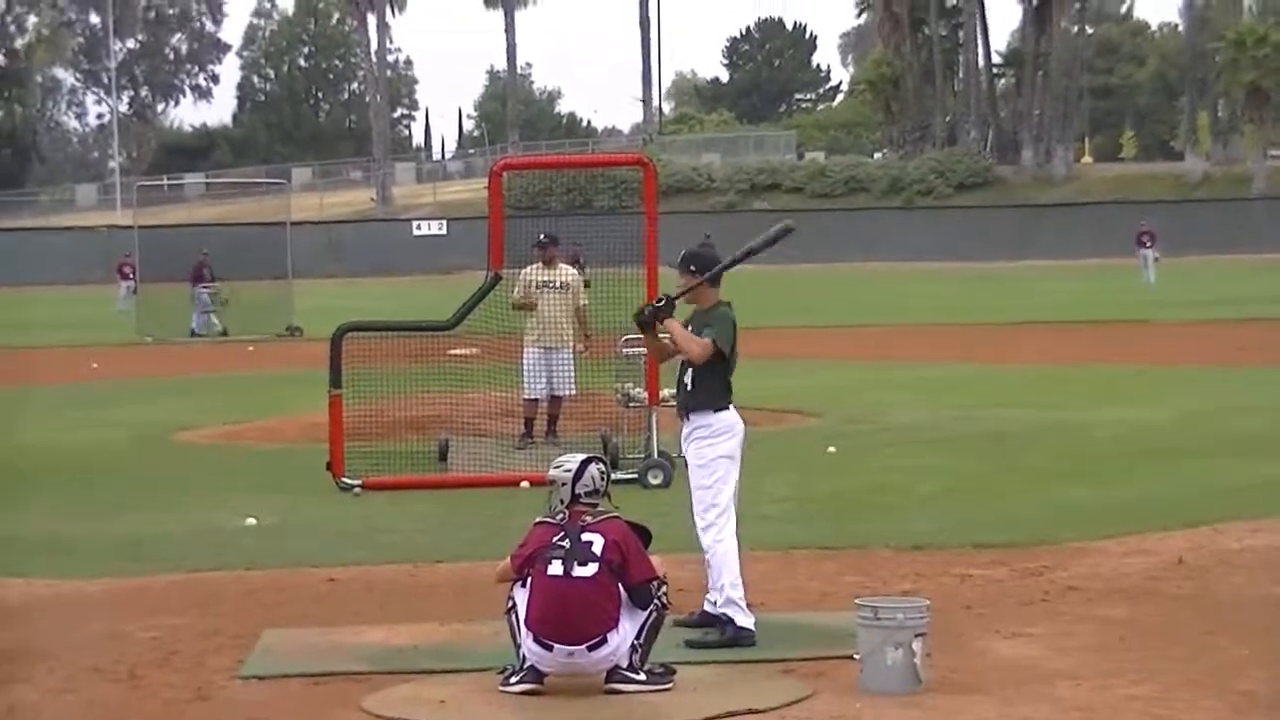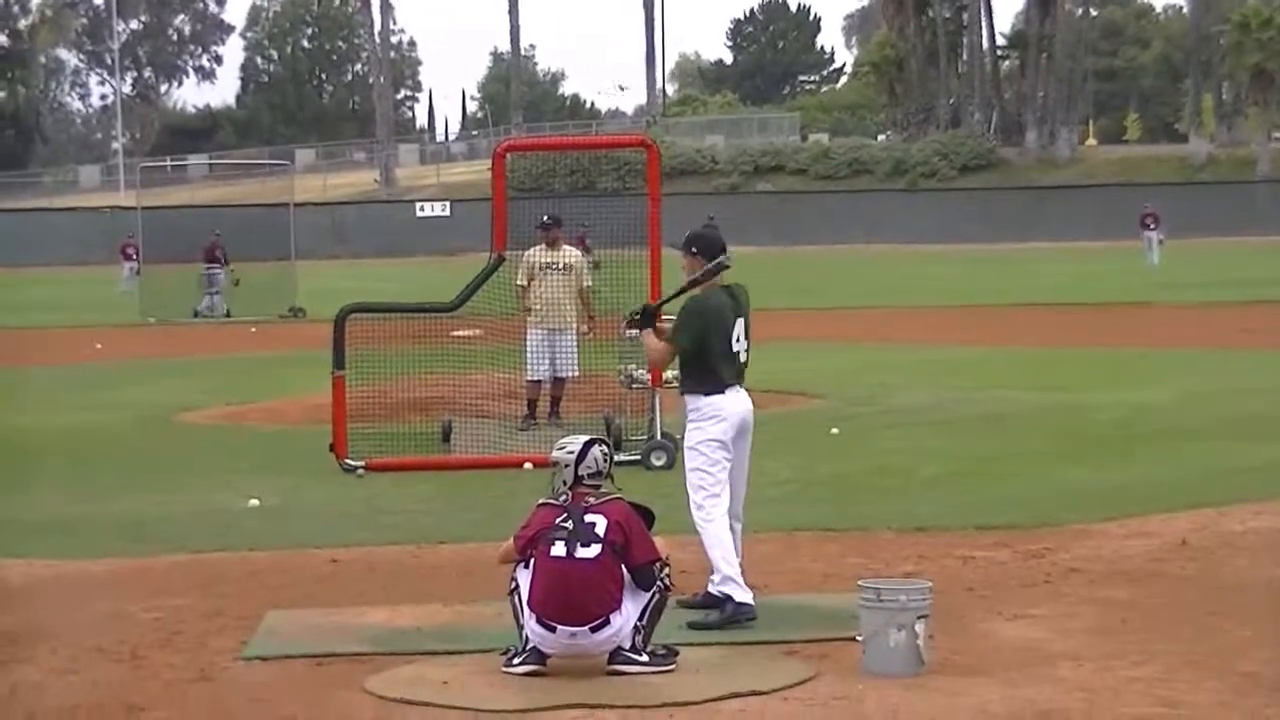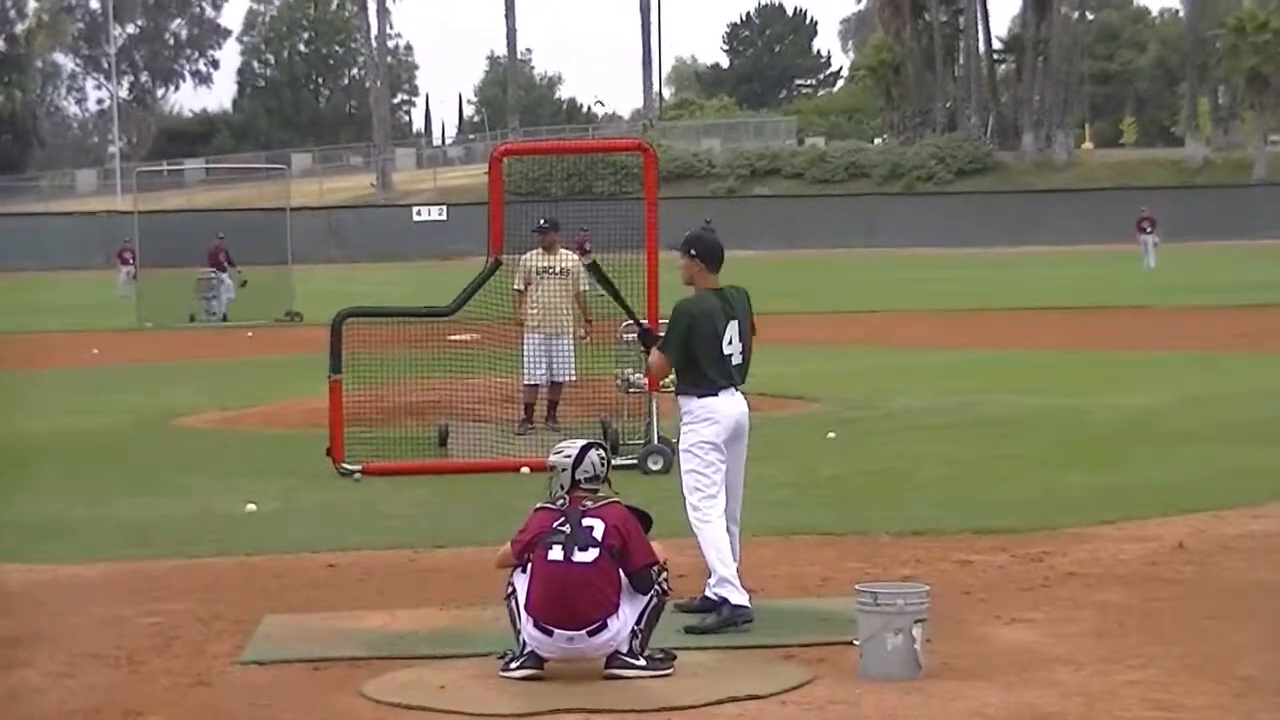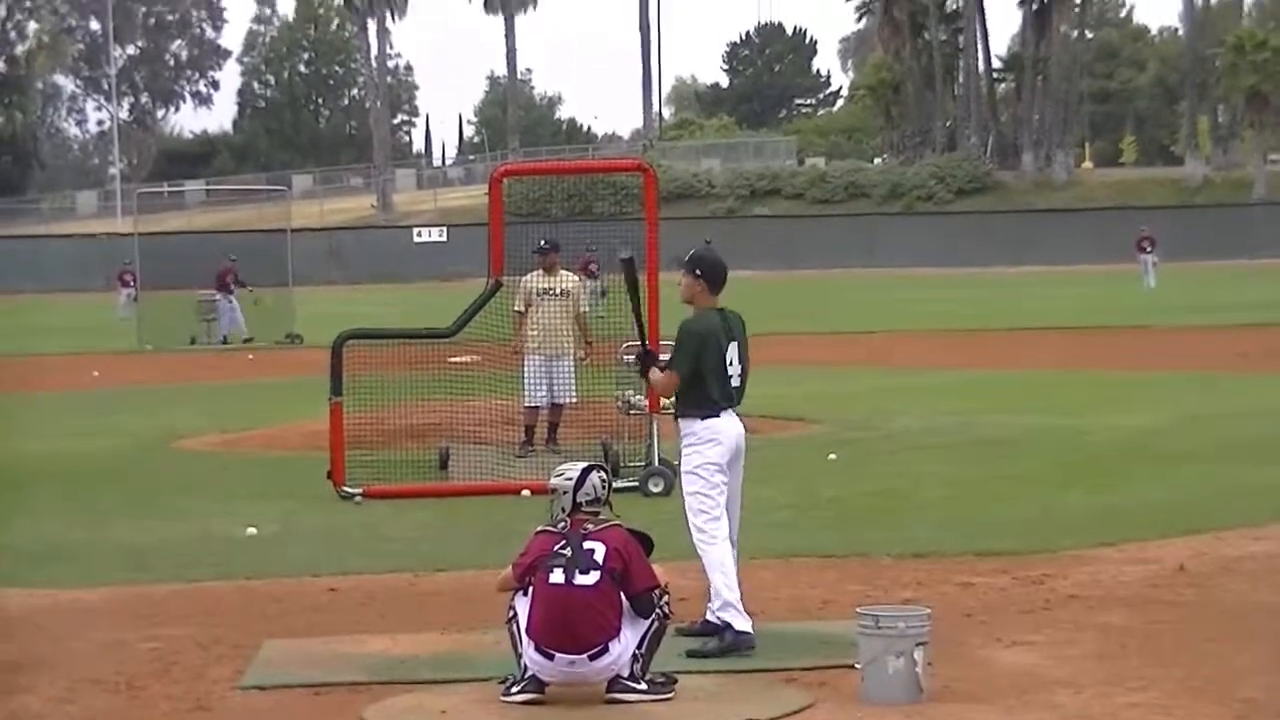
dt=0.2s
person 1, frame 1
left shoulder: (722, 317)
right shoulder: (698, 316)
left elbow: (699, 352)
right elbow: (662, 354)
left wrist: (668, 319)
right wrist: (651, 328)
left hip: (712, 428)
right hip: (701, 426)
left knee: (715, 525)
right knee: (713, 523)
left ankle: (737, 621)
right ankle: (718, 605)
person 1, frame 2
left shoulder: (700, 304)
right shoulder: (736, 295)
left elbow: (660, 357)
left wrist: (646, 329)
right wrist: (658, 325)
left hip: (710, 411)
right hip: (736, 402)
left knee: (708, 507)
right knee: (727, 505)
left ankle: (737, 598)
right ankle: (723, 586)
person 1, frame 3
left shoulder: (688, 309)
right shoulder: (740, 298)
left elbow: (659, 369)
left wrist: (653, 346)
left hip: (705, 412)
right hip: (735, 404)
left knee: (704, 509)
right knee: (727, 508)
left ankle: (733, 599)
right ankle: (721, 590)
person 1, frame 4
left shoulder: (693, 327)
right shoulder: (734, 322)
left elbow: (667, 387)
left wrist: (650, 368)
left hip: (704, 433)
right hip: (730, 426)
left knee: (709, 531)
right knee: (724, 530)
left ankle: (736, 626)
right ankle: (720, 614)
person 2, frame 1
left shoulder: (541, 530)
right shoulder: (617, 529)
left elbow: (501, 575)
right elbow: (644, 597)
right wrist: (652, 570)
left hip: (543, 655)
right hip: (601, 655)
left knee: (520, 585)
right knee: (656, 586)
left ankle: (527, 669)
right ankle: (627, 668)
person 2, frame 2
left shoulder: (544, 512)
right shoulder: (620, 510)
left elbow: (503, 555)
right elbow: (647, 579)
left hip: (546, 636)
right hip: (603, 636)
left knee: (523, 566)
right knee: (658, 568)
left ankle: (530, 651)
right ankle: (629, 649)
person 2, frame 3
left shoulder: (542, 516)
right shoulder: (617, 514)
left elbow: (501, 560)
right elbow: (644, 583)
left hip: (544, 640)
right hip: (601, 640)
left knee: (519, 571)
right knee: (656, 573)
left ankle: (528, 655)
right ankle: (627, 653)
person 2, frame 4
left shoulder: (543, 539)
right shoulder: (618, 537)
left elbow: (502, 584)
right elbow: (646, 607)
left hip: (545, 665)
right hip: (602, 664)
left knee: (521, 594)
right knee: (658, 595)
left ankle: (529, 679)
right ankle: (628, 678)
person 3, frame 1
left shoulder: (571, 274)
right shoulder: (528, 273)
left elbow: (579, 307)
right elbow: (515, 303)
left wrist: (585, 335)
right wrist: (524, 303)
left hip: (563, 341)
right hip: (535, 341)
left knee: (558, 389)
right knee: (532, 389)
left ankle: (551, 430)
right ankle: (527, 432)
person 3, frame 2
left shoulder: (575, 256)
right shoulder: (531, 255)
left elbow: (583, 288)
right elbow: (521, 284)
left wrist: (589, 316)
right wrist: (524, 302)
left hip: (566, 323)
right hip: (538, 323)
left knee: (561, 371)
right knee: (535, 371)
left ankle: (554, 411)
right ankle: (530, 414)
person 3, frame 3
left shoulder: (572, 260)
right shoulder: (528, 259)
left elbow: (579, 292)
right elbow: (519, 289)
left wrist: (586, 320)
right wrist: (519, 311)
left hip: (563, 327)
right hip: (535, 327)
left knee: (558, 375)
right knee: (532, 375)
left ankle: (551, 415)
right ankle: (527, 418)
person 3, frame 4
left shoulder: (572, 281)
right shoulder: (528, 280)
left elbow: (579, 314)
right elbow: (520, 312)
left wrist: (586, 341)
right wrist: (517, 337)
left hip: (563, 348)
right hip: (535, 348)
left knee: (559, 397)
right knee: (532, 397)
left ankle: (552, 437)
right ankle: (528, 440)
